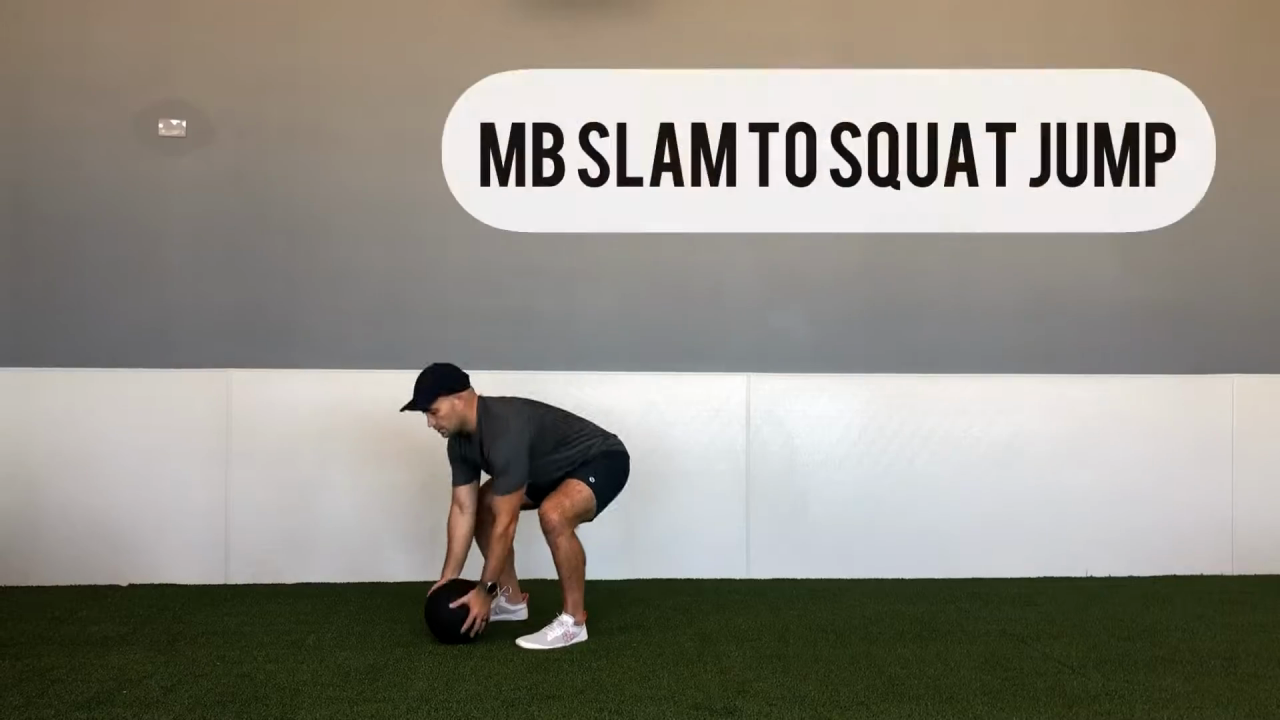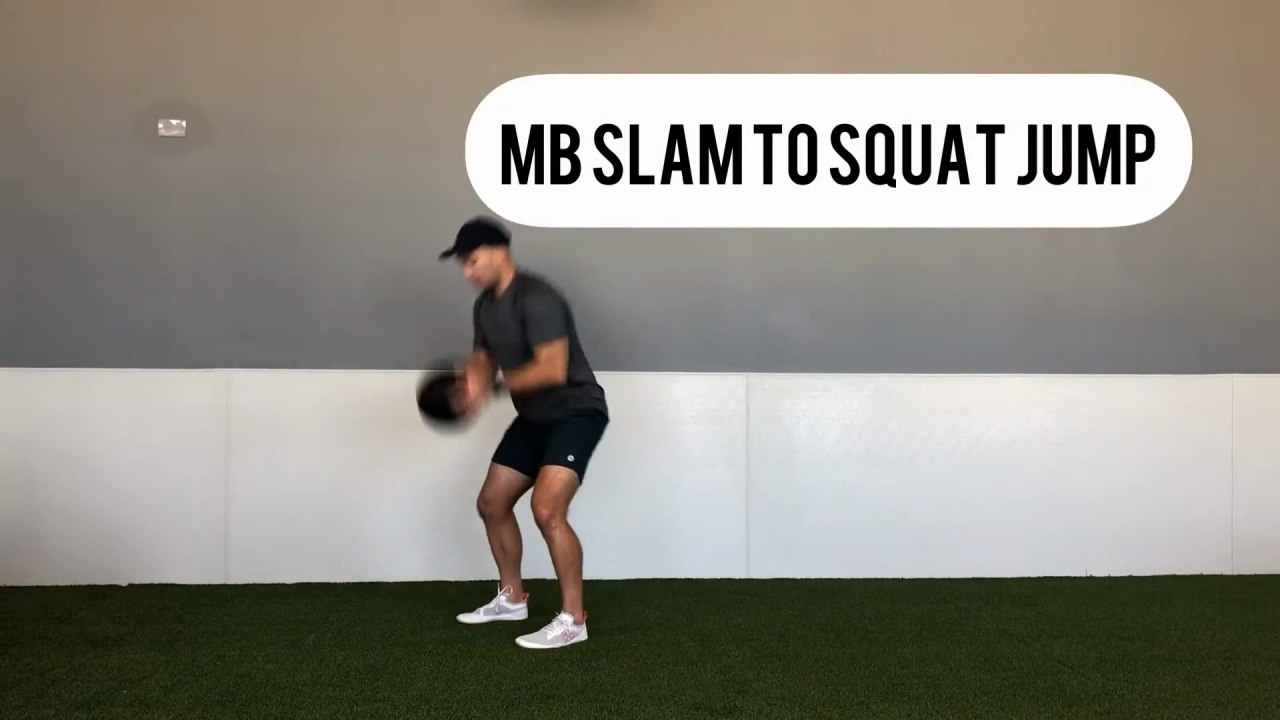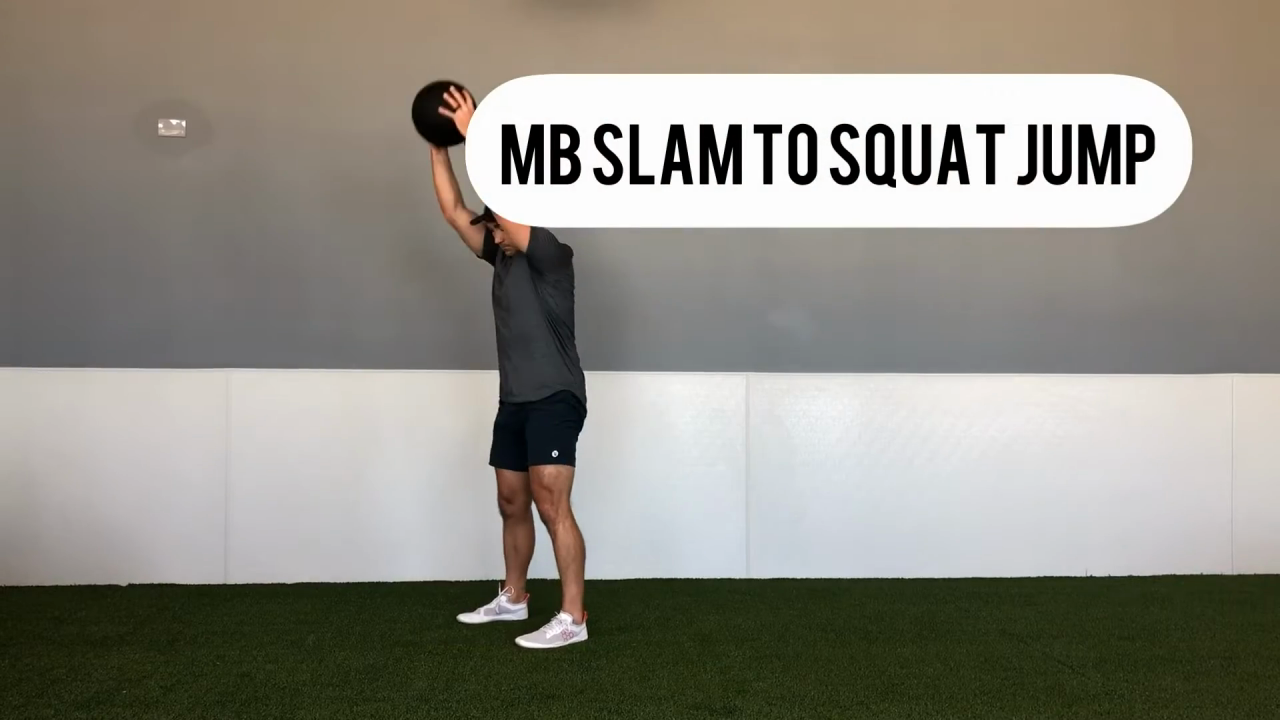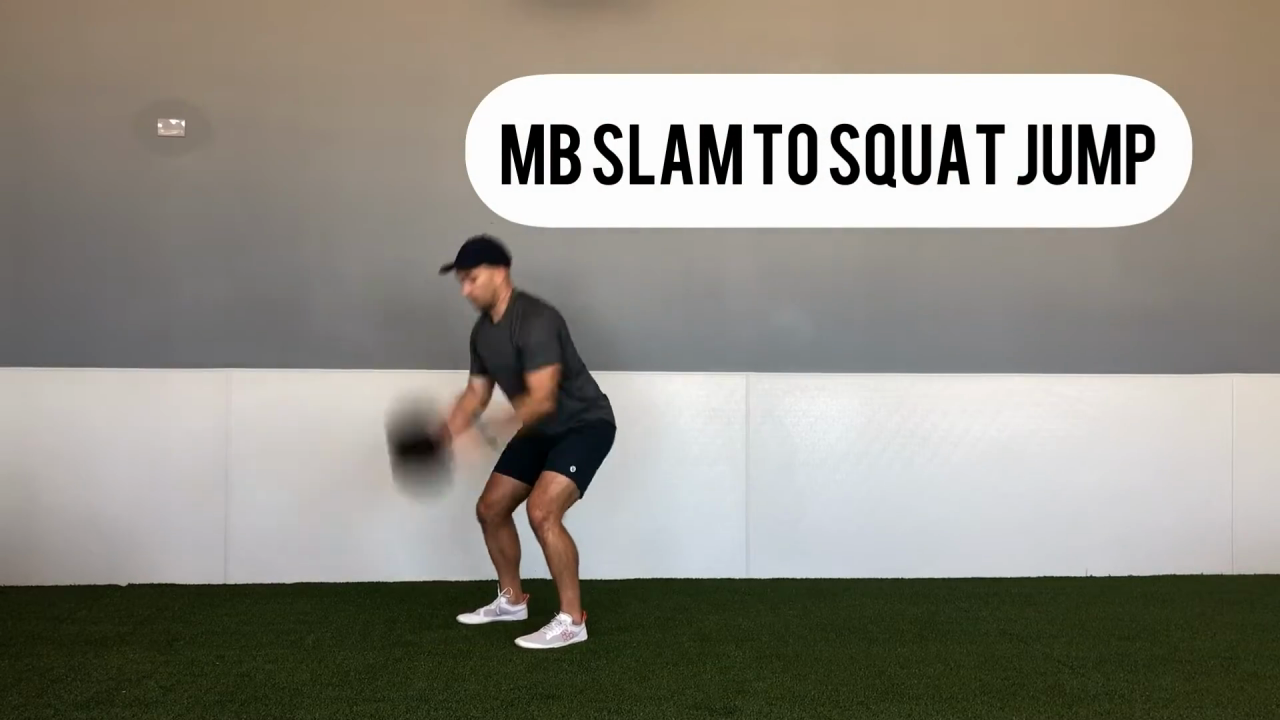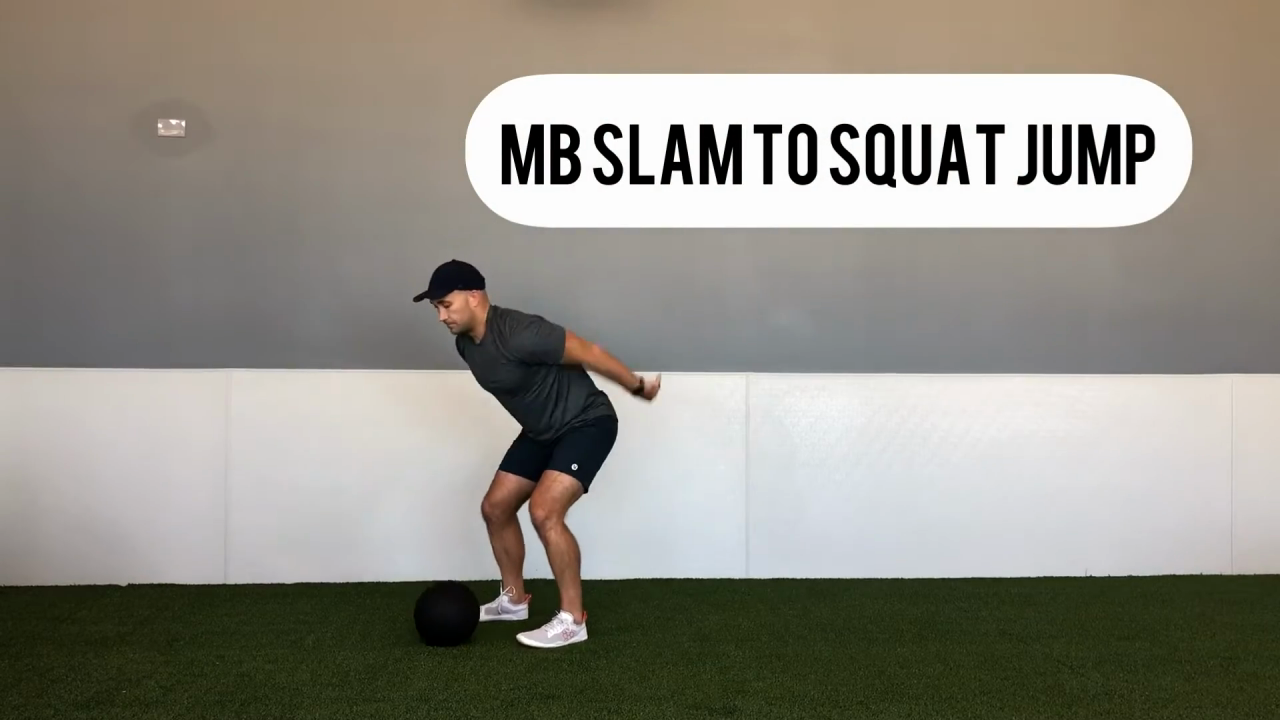
dt=0.4s
person 1, frame 1
left shoulder: (505, 434)
right shoulder: (460, 440)
left elbow: (505, 522)
right elbow: (463, 509)
left wrist: (484, 590)
right wrist: (449, 575)
left hip: (603, 461)
left knee: (554, 516)
right knee: (480, 509)
left ankle: (573, 621)
right ankle: (512, 600)
person 1, frame 2
left shoulder: (537, 298)
right shoulder: (485, 304)
left elbow: (554, 371)
right elbow: (485, 361)
left wrist: (492, 389)
right wrist: (468, 384)
left hip: (577, 412)
right hip: (533, 417)
left knee: (547, 510)
right knee: (491, 502)
left ankle: (572, 620)
right ankle: (511, 598)
person 1, frame 3
left shoulder: (552, 257)
right shoulder: (503, 258)
right elbow: (454, 212)
left wrist: (472, 133)
right wrist: (439, 145)
left hip: (554, 400)
right hip: (515, 401)
left knee: (552, 507)
right knee: (512, 505)
left ankle: (573, 619)
right ankle: (513, 599)
person 1, frame 4
left shoulder: (535, 321)
right shoulder: (482, 330)
left elbow: (543, 399)
right elbow: (477, 392)
left wrist: (486, 431)
right wrist: (450, 426)
left hip: (584, 425)
right hip: (540, 431)
left knee: (542, 512)
right knee: (490, 509)
left ankle: (571, 620)
right ankle: (512, 599)
person 1, frame 5
left shoulder: (519, 333)
right shoulder: (466, 343)
left elbow: (588, 353)
left wrist: (637, 387)
left hip: (585, 424)
right hip: (542, 429)
left knee: (545, 511)
right knee: (495, 507)
left ankle: (572, 619)
right ankle: (513, 599)
